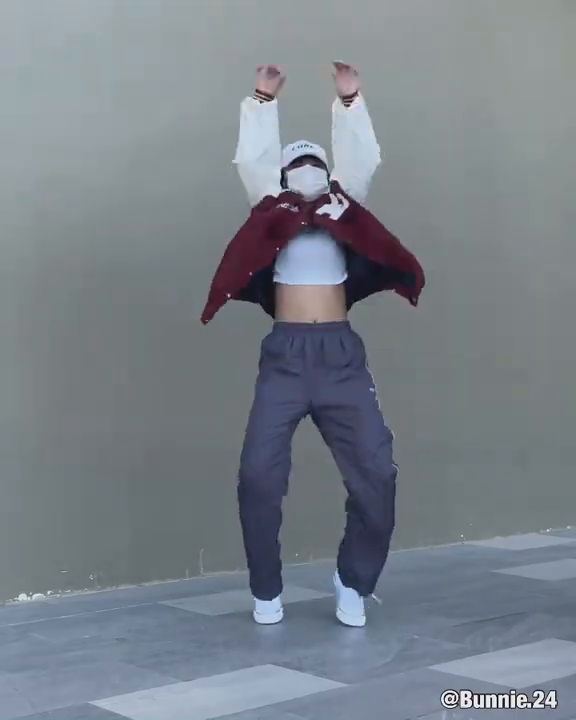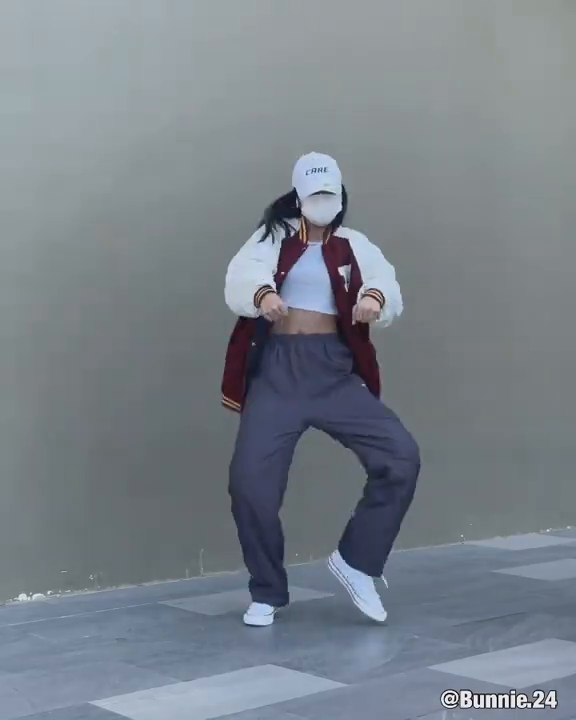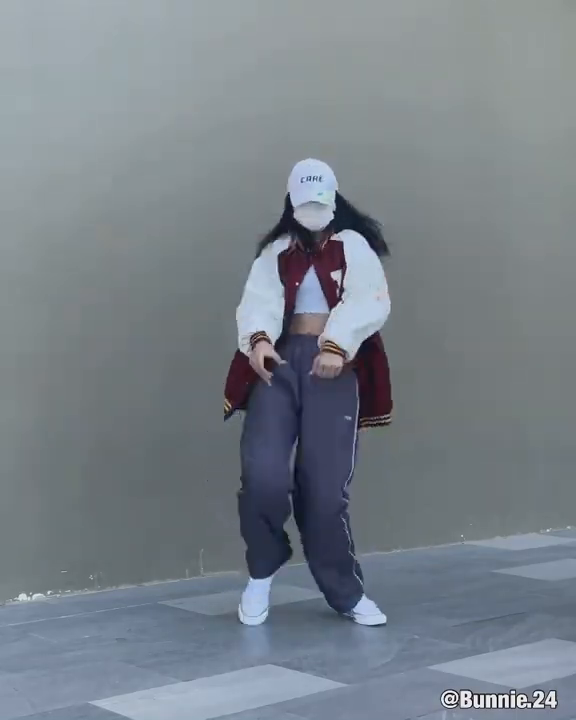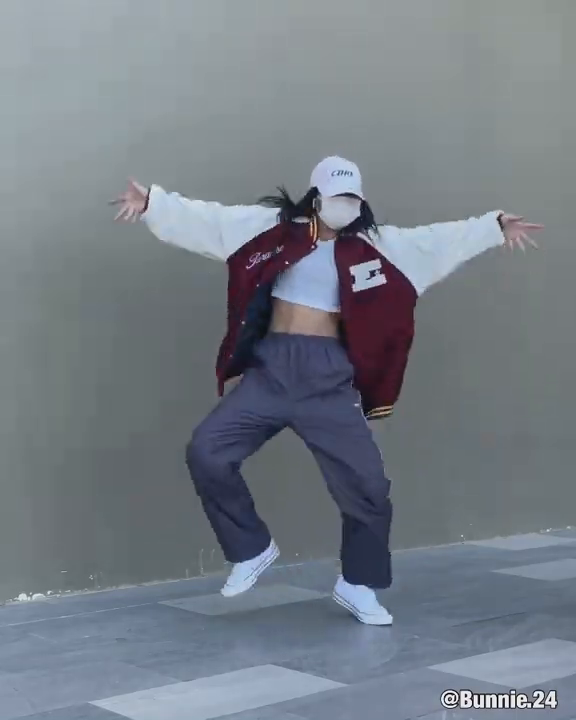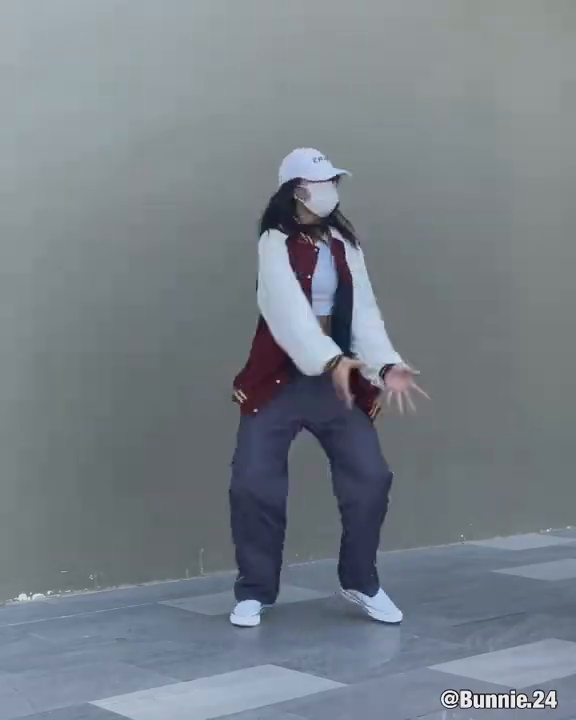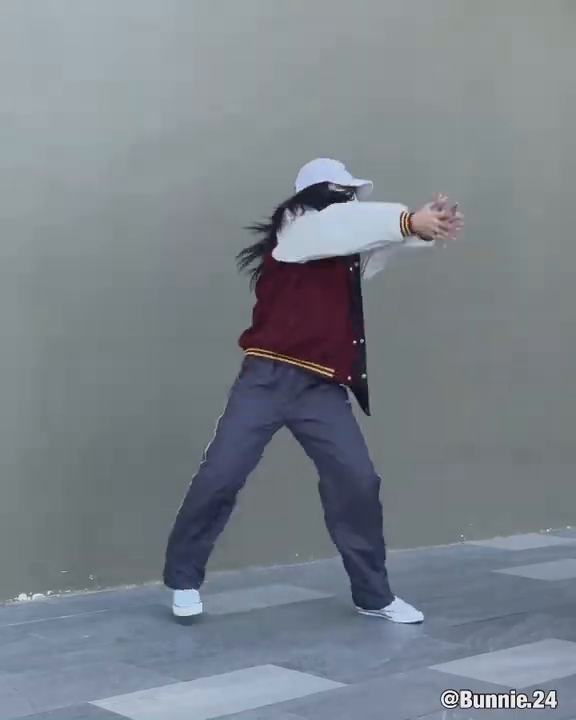
dt=0.3s
person 1, frame 1
left shoulder: (340, 206)
right shoulder: (273, 209)
left elbow: (363, 157)
right elbow: (252, 159)
left wrist: (350, 101)
right wrist: (262, 98)
left hip: (340, 354)
right hip: (285, 356)
left knee: (375, 473)
right knee: (260, 472)
left ankle: (353, 583)
right ankle: (266, 591)
person 1, frame 2
left shoulder: (355, 244)
right shoulder: (272, 238)
left elbow: (383, 283)
right elbow: (238, 280)
left wrist: (373, 298)
right wrist: (261, 293)
left hip: (334, 369)
right hip: (277, 367)
left knee: (401, 457)
right knee: (251, 484)
left ankle: (356, 561)
right ankle: (267, 593)
person 1, frame 3
left shoulder: (353, 244)
right shoulder: (278, 251)
left elbow: (368, 304)
right elbow: (257, 303)
left wrist: (336, 346)
right wrist: (259, 339)
left hip: (334, 373)
right hip: (280, 369)
left knee: (325, 492)
right knee: (264, 478)
left ankle: (347, 594)
right ankle: (262, 569)
person 1, frame 4
left shoulder: (369, 243)
right shoulder: (272, 227)
left elbow: (435, 241)
right elbow: (207, 219)
left wrist: (494, 226)
right wrist: (151, 200)
left hip: (328, 373)
right hip: (269, 366)
left knee: (366, 483)
right knee: (205, 453)
left ankle: (359, 584)
right ankle: (251, 546)
person 1, frame 5
left shoulder: (345, 245)
right shoulder: (276, 243)
left elbow: (363, 314)
right elbow: (284, 309)
left wrist: (386, 365)
right wrist: (333, 361)
left hip: (339, 375)
right hip: (280, 376)
left knee: (371, 479)
right knee: (254, 486)
left ankle: (362, 583)
right ankle: (254, 592)
person 1, frame 6
left shoulder: (338, 246)
right shoulder: (301, 228)
left elbow: (374, 249)
right elbow: (344, 227)
left wrist: (422, 226)
right wrist: (411, 221)
left hip: (319, 383)
right hip: (267, 376)
left knee: (357, 482)
right knee: (218, 479)
left ankle: (374, 593)
right ankle: (185, 582)
